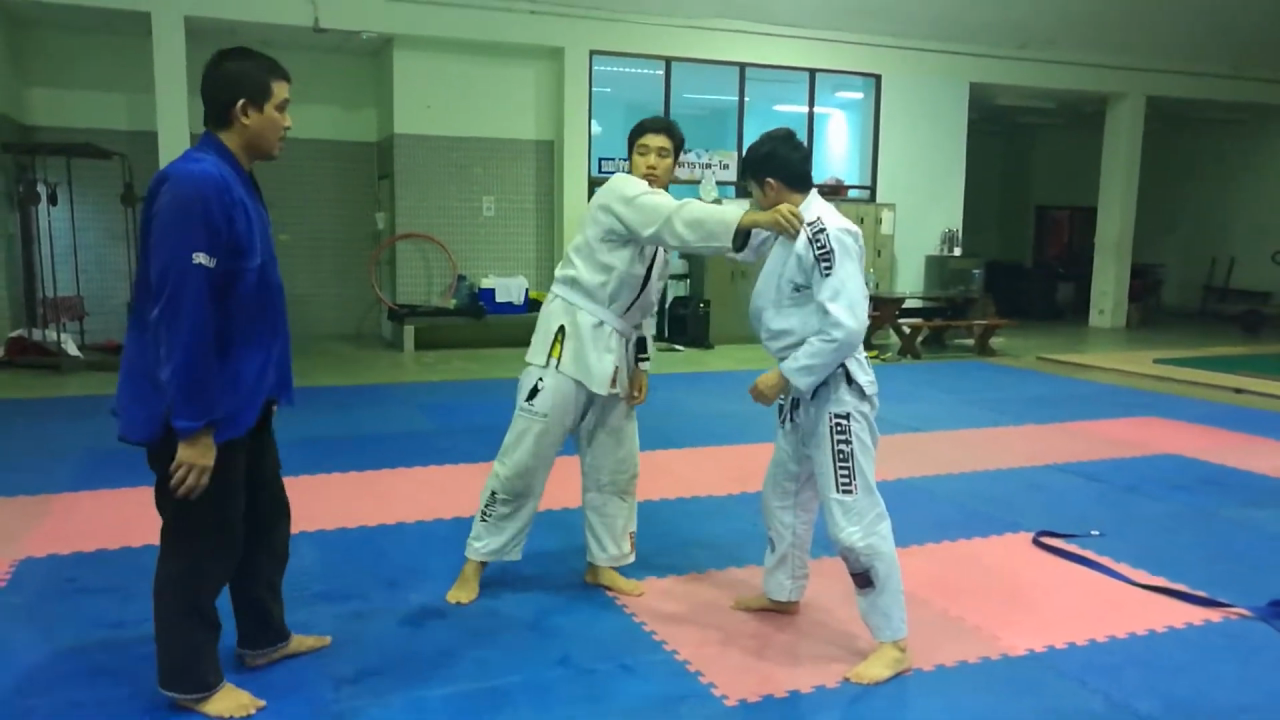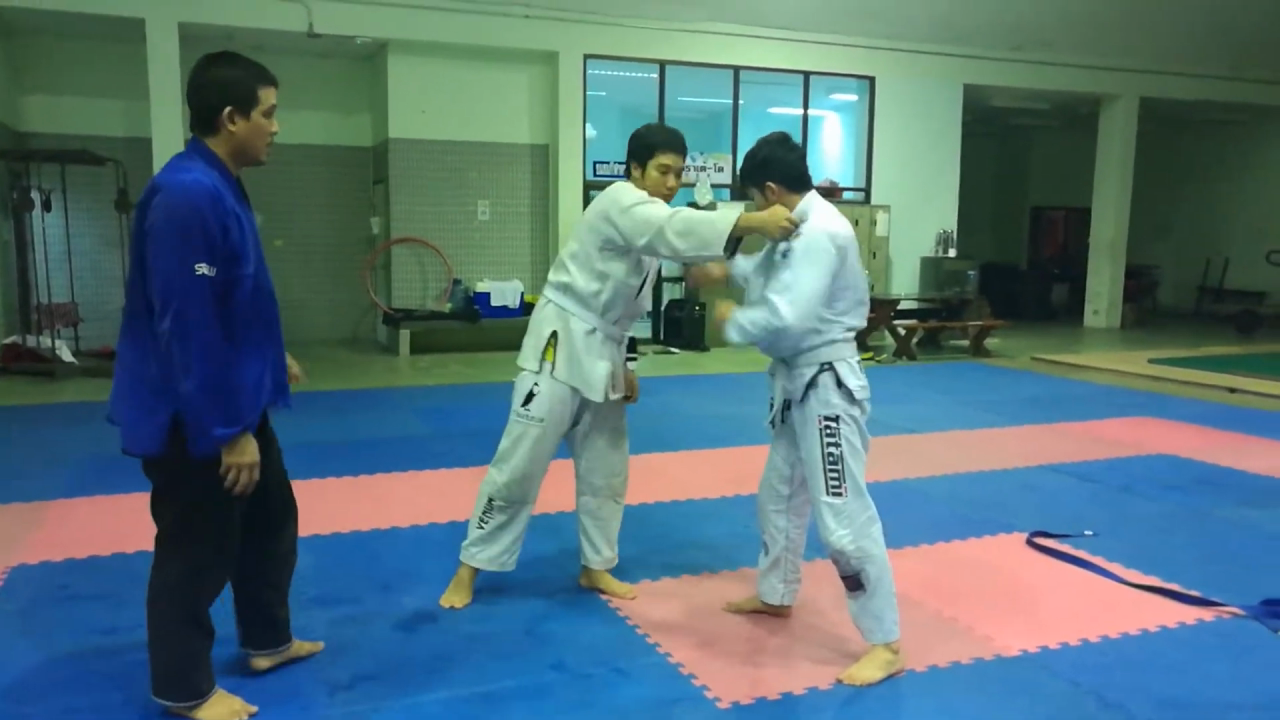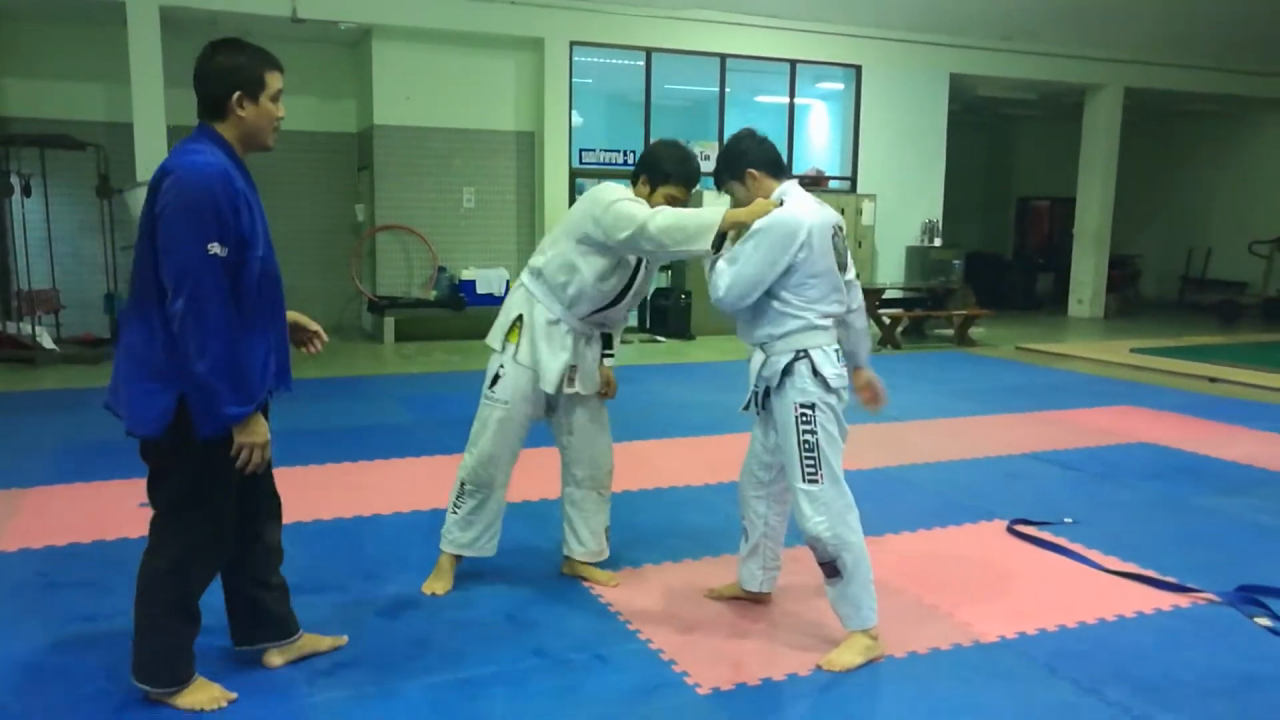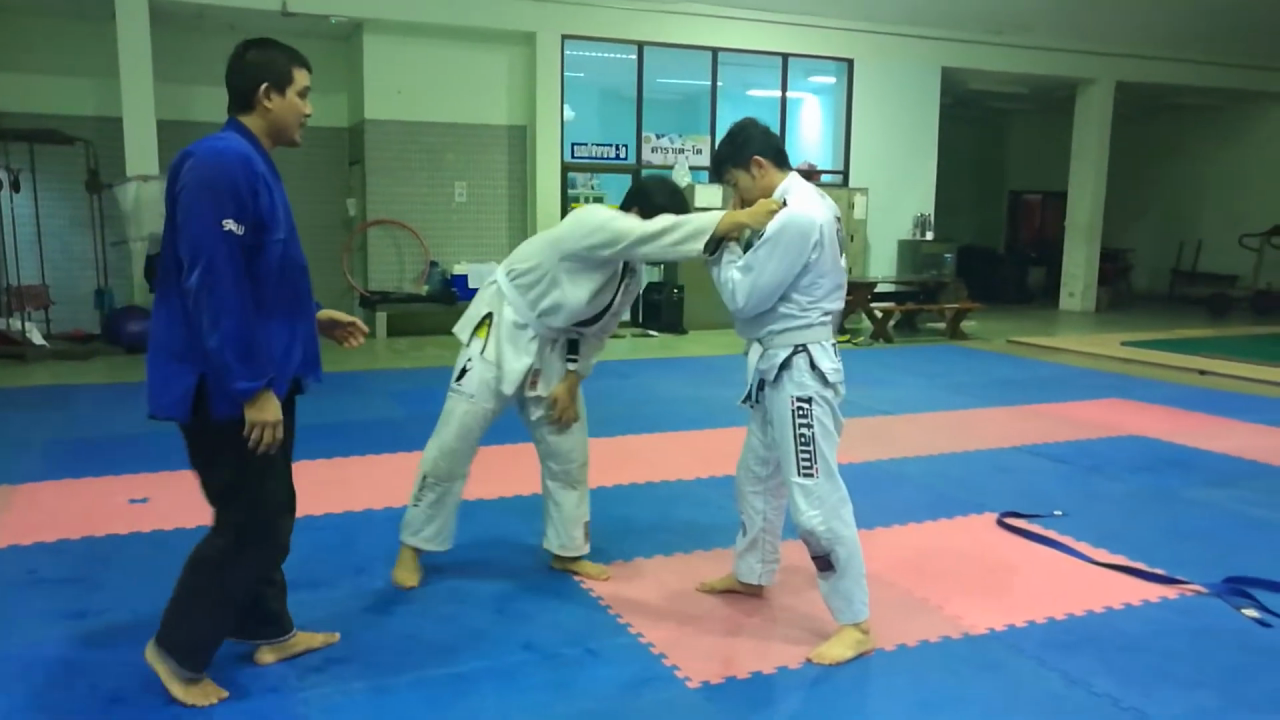
dt=0.3s
person 1, frame 1
left shoulder: (233, 182)
right shoulder: (196, 187)
right elbow: (180, 315)
right wrist: (193, 426)
left hip: (240, 396)
right hip: (198, 408)
left knee: (265, 519)
right knee: (202, 541)
left ankle: (263, 637)
person 1, frame 2
left shoulder: (215, 185)
right shoulder: (188, 198)
right elbow: (188, 325)
left wrist: (265, 356)
right wrist: (229, 430)
left hip: (228, 398)
right hip: (191, 413)
left knee: (271, 517)
right knee: (197, 549)
left ankle: (267, 639)
person 1, frame 3
left shoulder: (217, 171)
right shoulder: (199, 180)
right elbow: (198, 306)
left wrist: (276, 321)
right wrist: (241, 410)
left hip: (221, 388)
right hip: (192, 397)
left knee: (254, 517)
right knee: (190, 535)
left ankle: (273, 634)
right ankle: (163, 674)
person 1, frame 4
left shoulder: (251, 165)
right shoulder: (220, 164)
right elbow: (214, 287)
left wrist: (311, 319)
right wrist: (253, 388)
left hip: (255, 376)
right hip: (227, 386)
left knee: (268, 513)
right knee: (249, 519)
left ankle: (266, 630)
right ankle: (178, 648)
person 2, frame 1
left shoulder: (828, 233)
left elbow: (845, 328)
right elbow: (742, 240)
left wrist: (783, 378)
left hip: (836, 387)
right hip: (804, 388)
left knee: (854, 515)
right knee: (784, 493)
left ankle: (893, 642)
right ankle: (783, 591)
person 2, frame 2
left shoulder: (816, 232)
right shoulder: (809, 224)
left elbow: (786, 319)
right elbow: (772, 272)
left wrist: (731, 319)
right wrist: (725, 273)
left hip: (826, 387)
right hip: (800, 385)
left knee: (844, 517)
right knee: (780, 495)
left ankle: (885, 644)
right ankle: (776, 594)
person 2, frame 3
left shoulder: (784, 221)
right shoulder: (816, 213)
left elbow: (729, 291)
right elbow: (851, 298)
left wrist: (718, 251)
right wrist: (859, 364)
left hip: (801, 373)
right hip: (784, 370)
left knee: (821, 503)
right knee: (761, 481)
left ankle: (864, 629)
right ankle: (755, 581)
person 2, frame 4
left shoulder: (794, 218)
right shoulder: (808, 200)
left elbow: (744, 296)
right elbow: (805, 284)
left wrist: (723, 247)
left hip: (799, 368)
right hip: (777, 365)
left knee: (815, 499)
right knee: (757, 476)
left ankle: (855, 624)
right ankle: (751, 574)
person 3, frame 1
left shoulder: (662, 234)
right shoulder: (619, 192)
right elbow: (679, 220)
left wrist: (640, 366)
right wrist: (756, 218)
left hip: (614, 353)
right hip: (569, 343)
left knee: (616, 466)
right knee: (524, 462)
left ankle: (602, 563)
right ankle: (477, 563)
person 3, frame 2
left shoulder: (650, 222)
right shoulder: (620, 202)
right elbow: (674, 233)
left wrist: (625, 364)
right wrist: (752, 221)
left hip: (601, 355)
right hip: (561, 347)
left knee: (606, 470)
right knee: (519, 467)
left ankle: (595, 567)
right ankle: (470, 569)
person 3, frame 3
left shoulder: (647, 237)
right shoulder: (606, 201)
right elbow: (657, 228)
left wrist: (605, 360)
right wrist: (738, 216)
left hip: (580, 348)
right hip: (534, 333)
left knee: (592, 459)
right knee: (491, 453)
left ankle: (579, 555)
right ankle: (451, 556)
person 3, frame 4
left shoulder: (631, 268)
right shoulder: (594, 224)
left elbow: (596, 327)
right elbow: (658, 236)
left wrist: (571, 380)
right wrist: (735, 219)
left hip: (548, 344)
right hip: (500, 329)
left knee: (566, 453)
right knee: (451, 448)
left ankle: (567, 550)
right ankle: (413, 547)
